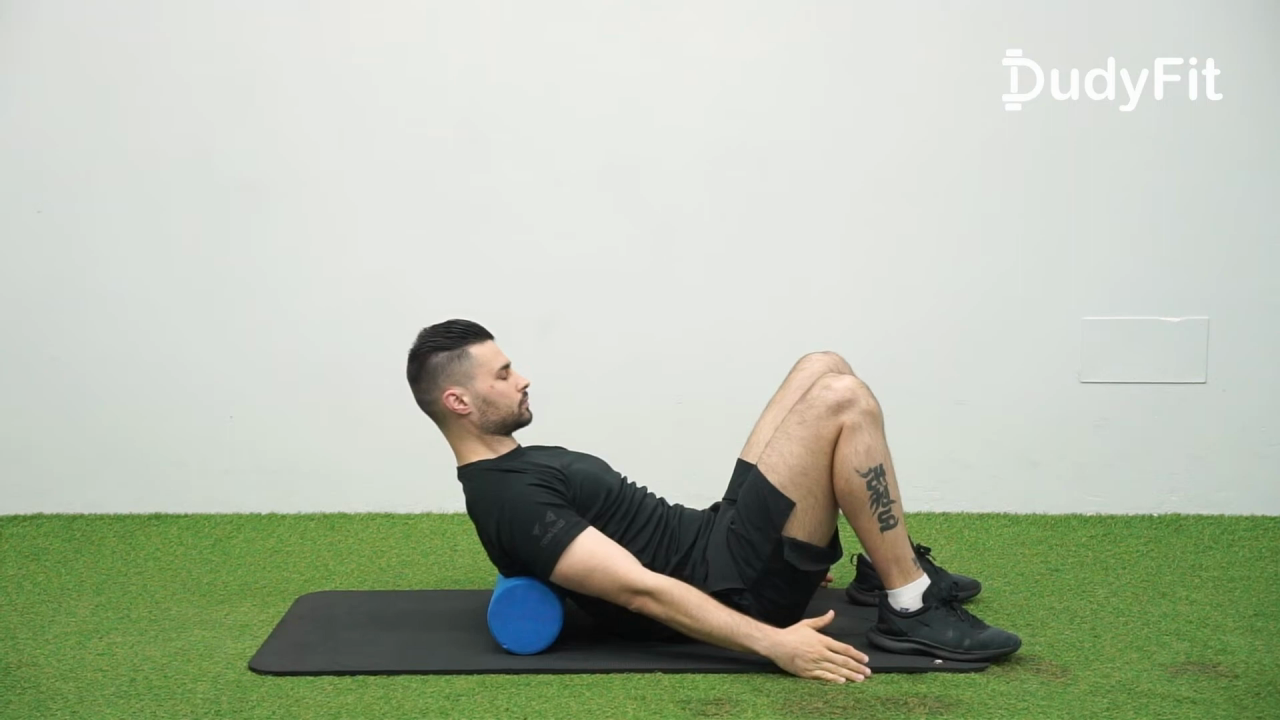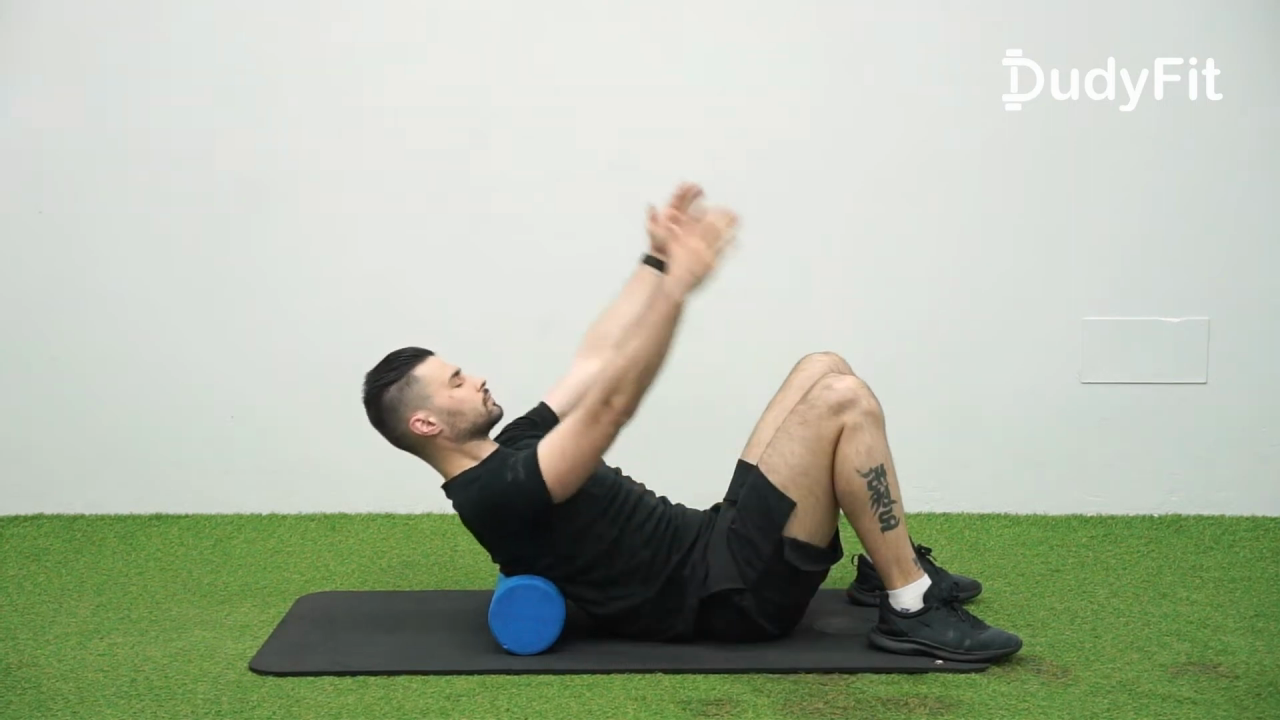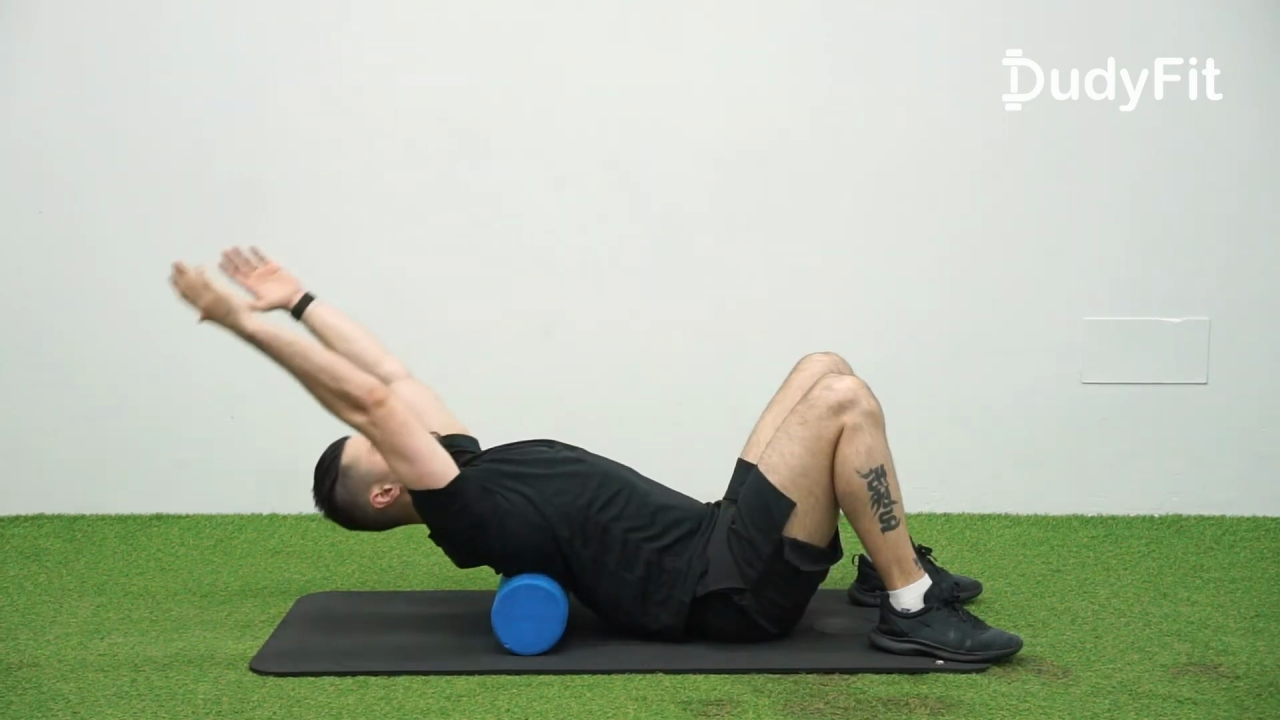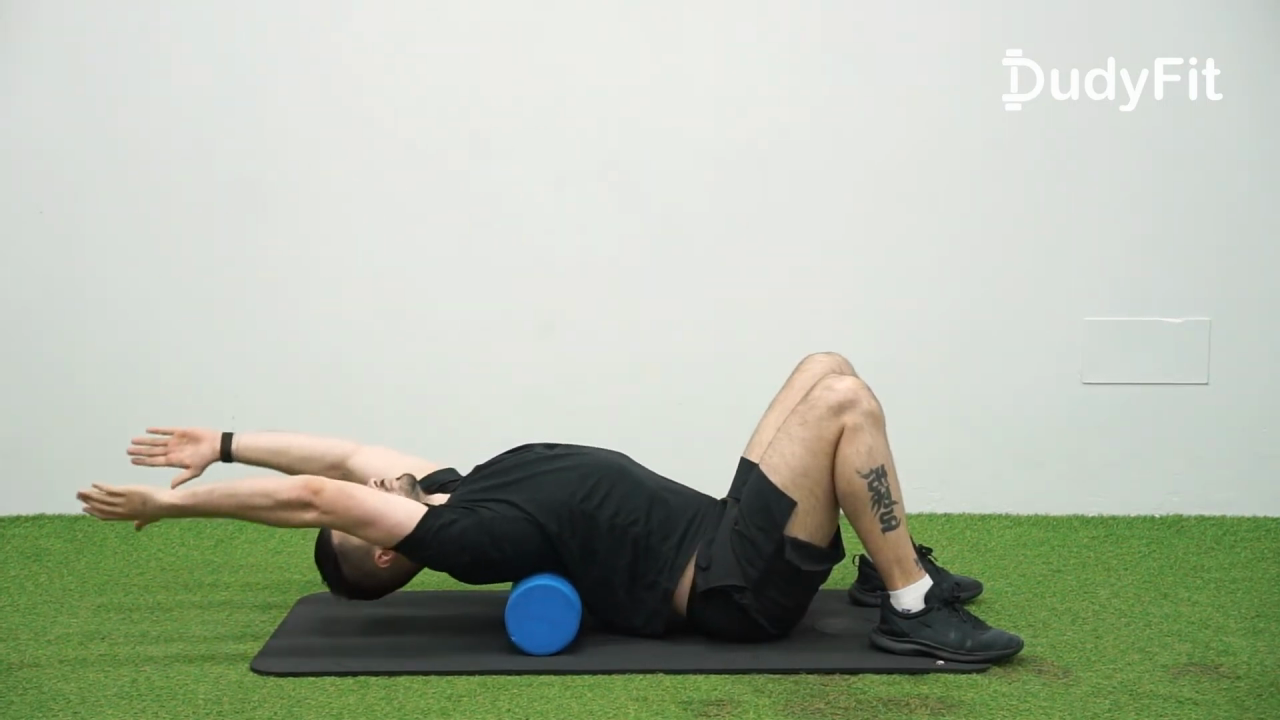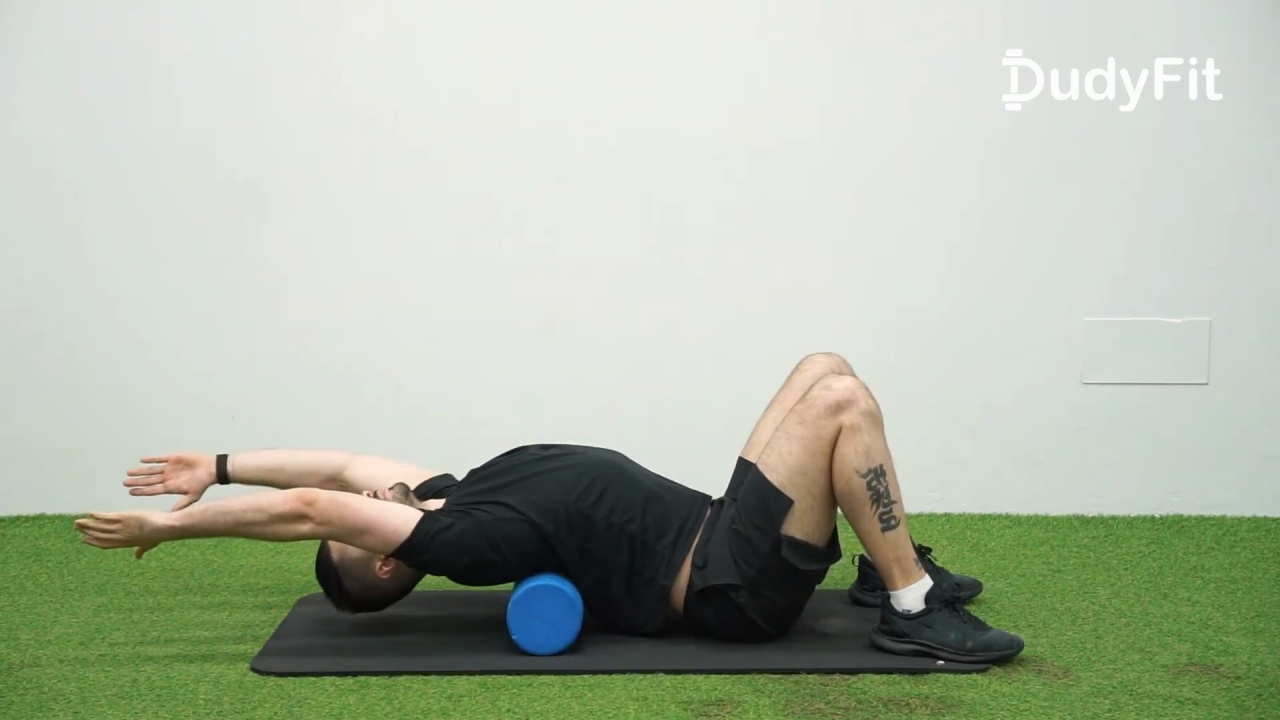
dt=0.7s
person 1, frame 1
left shoulder: (522, 468)
right shoulder: (509, 500)
right elbow: (641, 589)
right wrist: (774, 643)
left hip: (718, 537)
right hip: (738, 582)
left knee: (824, 370)
right knee: (845, 403)
left ankle: (890, 568)
right ankle: (910, 608)
person 1, frame 2
left shoulder: (509, 456)
right shoulder: (498, 496)
left elbow: (595, 366)
right elbow: (610, 404)
left wrist: (659, 263)
right wrist: (680, 286)
left hip: (715, 551)
right hip: (729, 592)
left knee: (824, 372)
right knee: (844, 401)
left ankle: (894, 571)
right ankle: (912, 611)
person 1, frame 3
left shoulder: (466, 474)
right shoulder: (469, 514)
left elbow: (393, 380)
right elbow: (369, 400)
left wrist: (298, 302)
right wrist: (243, 322)
left hip: (708, 545)
right hip: (727, 590)
left knee: (823, 370)
right knee: (842, 401)
left ankle: (890, 571)
right ankle: (911, 607)
person 1, frame 4
left shoulder: (458, 493)
right shoulder: (464, 537)
left elbow: (345, 453)
right elbow: (317, 494)
left wrist: (221, 443)
right wrist: (169, 505)
left hip: (726, 542)
right hip: (735, 584)
left knee: (828, 371)
right knee: (845, 402)
left ankle: (894, 571)
right ankle: (913, 610)
person 1, frame 5
left shoulder: (453, 499)
right shoulder: (462, 538)
left elbow: (339, 465)
right elbow: (317, 504)
left wrist: (215, 467)
right wrist: (168, 524)
left hip: (720, 537)
right hip: (733, 581)
left knee: (825, 369)
right knee: (841, 402)
left ankle: (892, 569)
right ankle: (911, 608)
